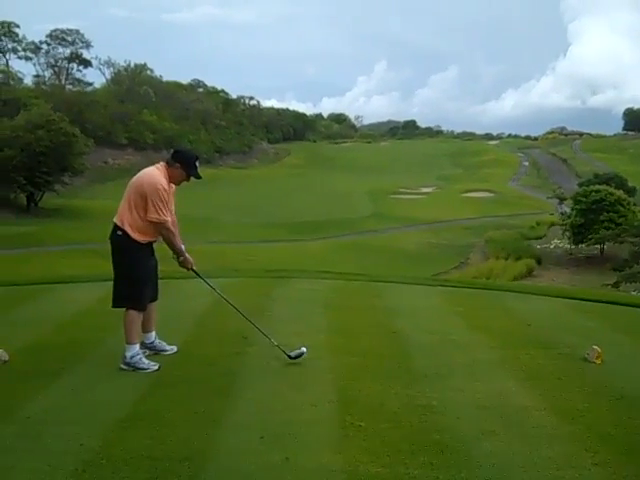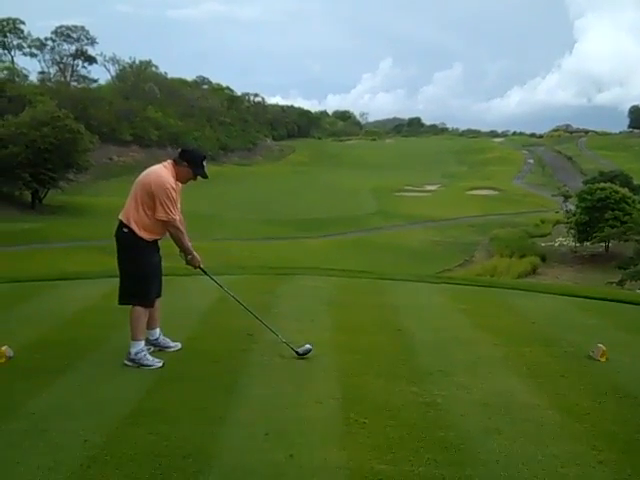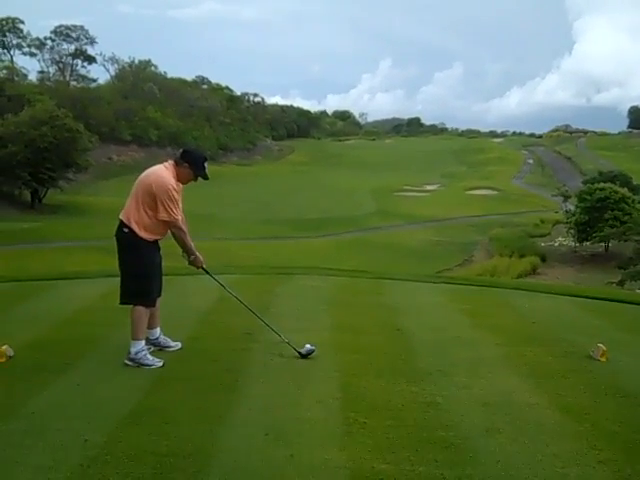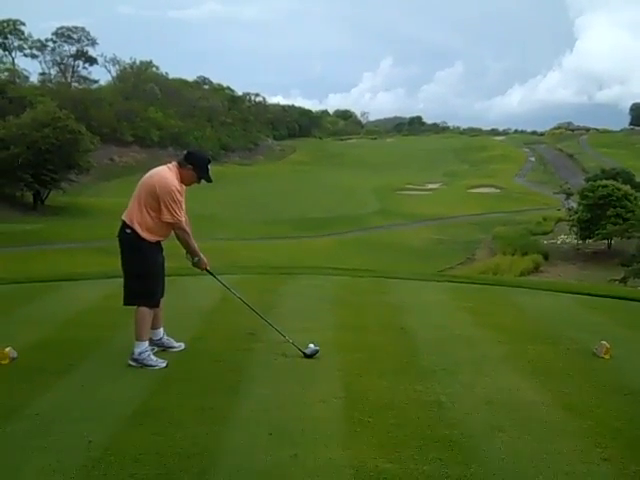
dt=0.4s
person 1, frame 1
left shoulder: (165, 179)
right shoulder: (156, 183)
left elbow: (170, 218)
right elbow: (164, 227)
left wrist: (181, 248)
right wrist: (181, 255)
left hip: (141, 240)
right hip: (129, 241)
left knee: (149, 294)
right knee: (136, 299)
left ankle: (149, 341)
right ankle: (131, 355)
person 1, frame 2
left shoulder: (170, 176)
right shoulder: (164, 182)
left elbow: (177, 216)
right elbow: (172, 225)
left wrist: (188, 246)
right wrist: (189, 253)
left hip: (145, 237)
right hip: (134, 238)
left knee: (153, 291)
right knee: (142, 295)
left ankle: (153, 337)
right ankle: (136, 351)
person 1, frame 3
left shoulder: (171, 175)
right shoulder: (165, 182)
left elbow: (179, 217)
right elbow: (175, 226)
left wrist: (190, 248)
right wrist: (192, 253)
left hip: (145, 236)
right hip: (135, 238)
left knee: (153, 291)
right knee: (143, 295)
left ankle: (154, 337)
right ankle: (136, 351)
person 1, frame 4
left shoulder: (174, 176)
right shoulder: (168, 184)
left elbow: (182, 218)
right elbow: (179, 227)
left wrist: (193, 250)
right wrist: (196, 255)
left hip: (148, 237)
right hip: (137, 239)
left knee: (156, 292)
right knee: (147, 296)
left ankle: (157, 337)
right ankle: (140, 352)
